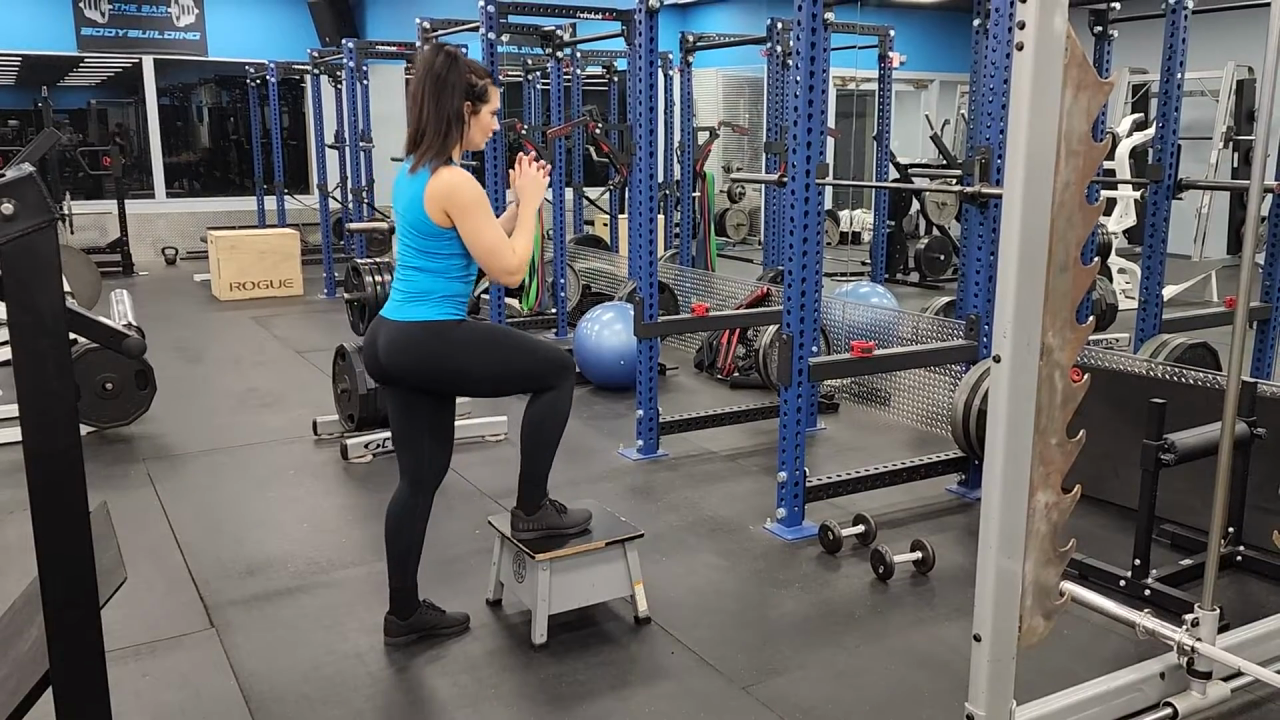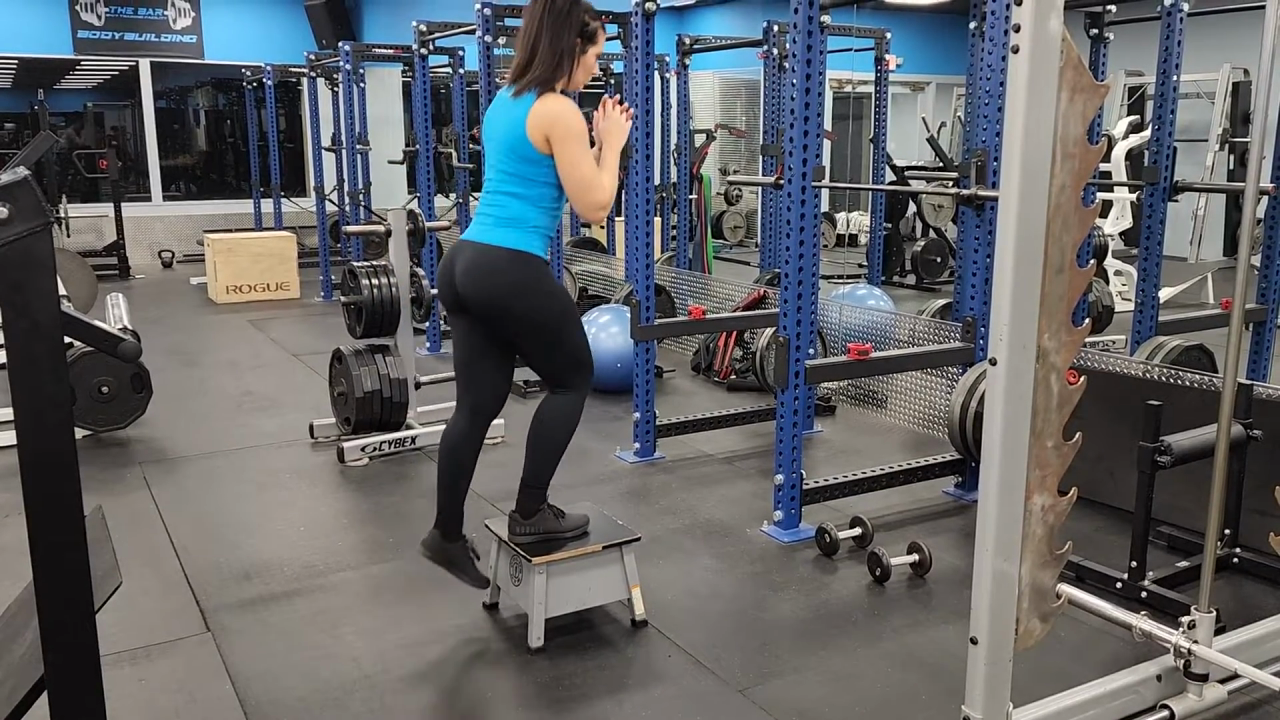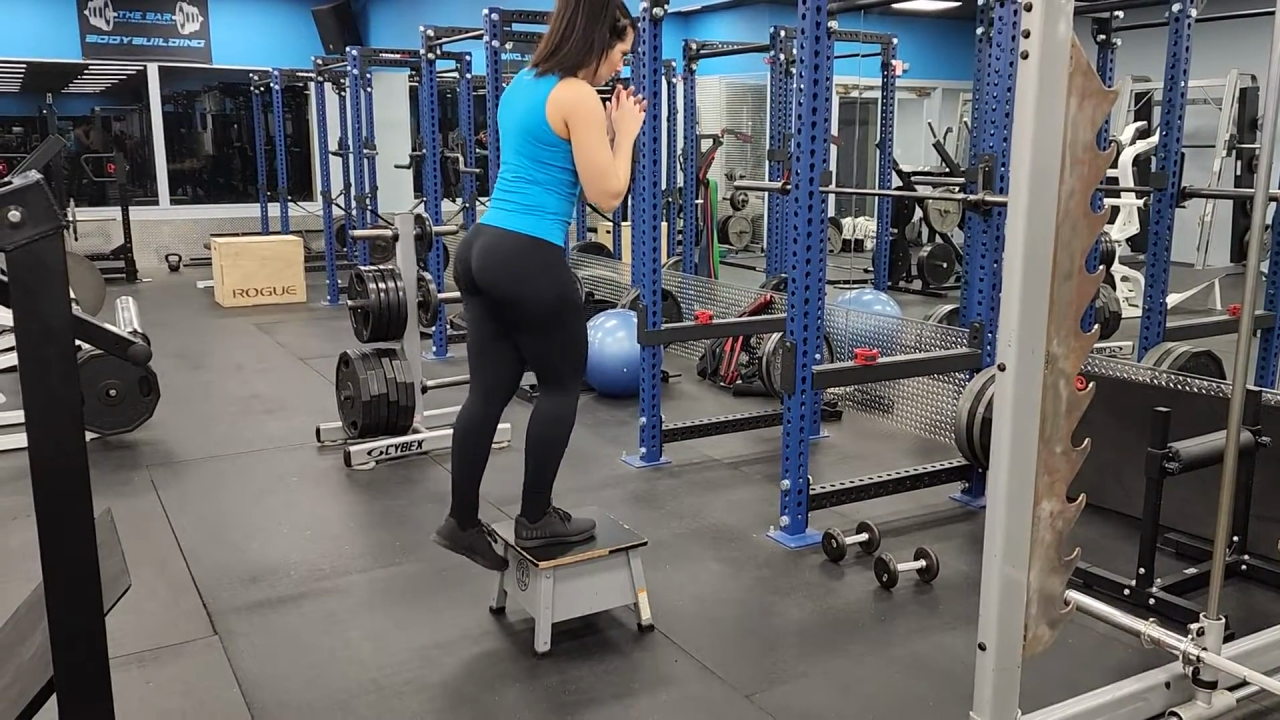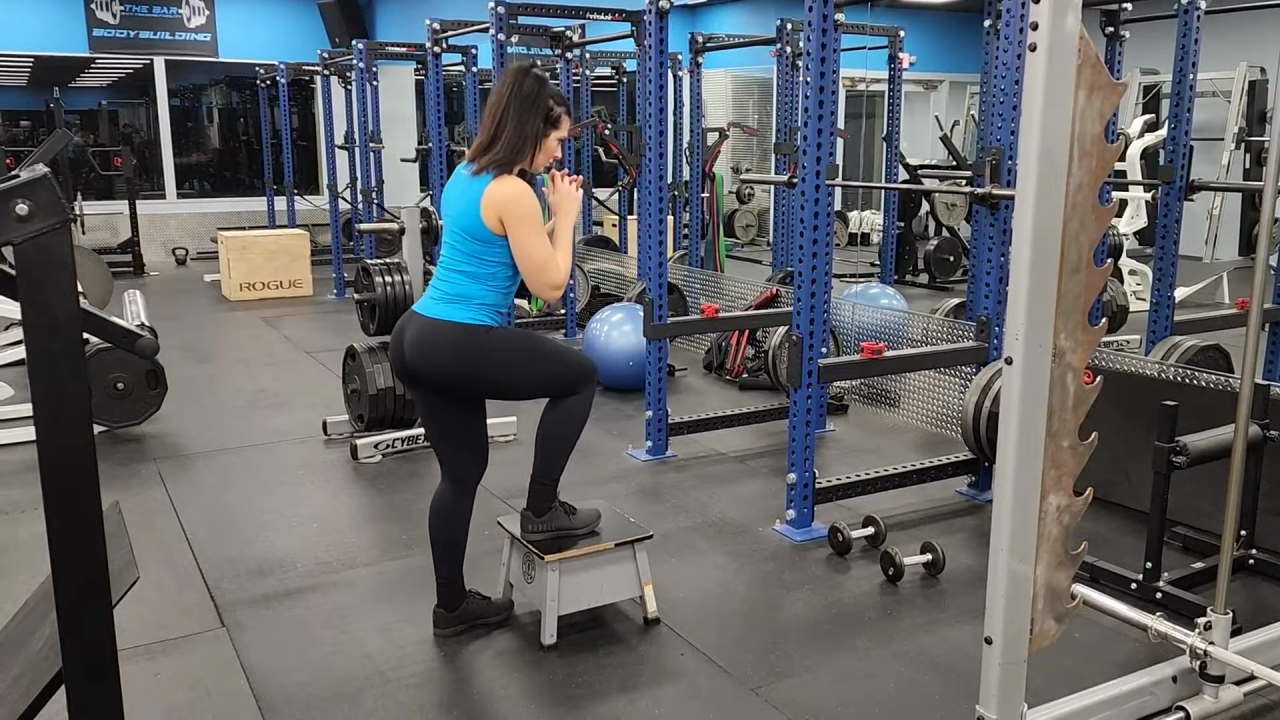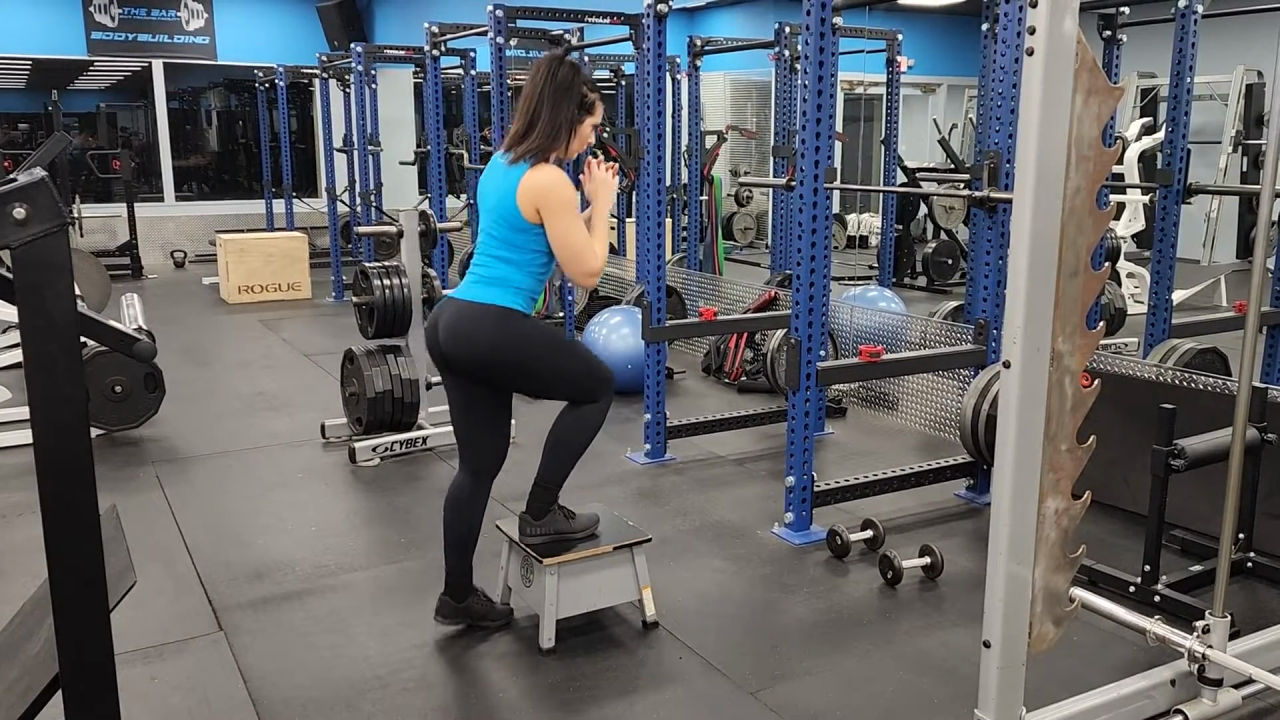
dt=1s
person 1, frame 1
left shoulder: (413, 170)
right shoulder: (455, 183)
right elbow: (509, 270)
left wrist: (519, 205)
right wrist: (530, 203)
left hip: (391, 340)
right hip: (430, 342)
left knee: (419, 477)
right knee: (557, 371)
left ankle: (404, 612)
right ankle: (532, 508)
person 1, frame 2
left shoulder: (505, 101)
right shoulder: (558, 111)
right elbow: (593, 207)
left wrist: (594, 144)
right wrist: (611, 145)
left hip: (464, 265)
right hip: (513, 273)
left knee: (476, 406)
right knee: (572, 381)
left ankle: (447, 534)
right ankle: (530, 516)
person 1, frame 3
left shoulder: (521, 85)
right shoulder: (577, 96)
right elbow: (606, 195)
left wrist: (606, 132)
right wrist: (624, 134)
left hip: (479, 250)
right hip: (527, 259)
left knee: (489, 391)
right knee: (562, 385)
left ankle: (462, 523)
right ankle: (535, 519)
person 1, frame 4
left shoulder: (465, 175)
right shoulder: (512, 193)
right elbow: (549, 286)
left wrist: (553, 218)
right wrist: (565, 218)
left hip: (416, 339)
right hip: (458, 346)
left knee: (461, 473)
right knee: (579, 376)
left ankle: (451, 605)
right ankle: (542, 509)
person 1, frame 5
left shoulder: (502, 163)
right shoulder: (549, 180)
right elbow: (585, 274)
left wrist: (586, 205)
right wrist: (602, 205)
left hip: (451, 325)
right hip: (495, 330)
left knee: (478, 465)
right knee: (596, 387)
left ankle: (459, 596)
right ankle: (541, 514)
